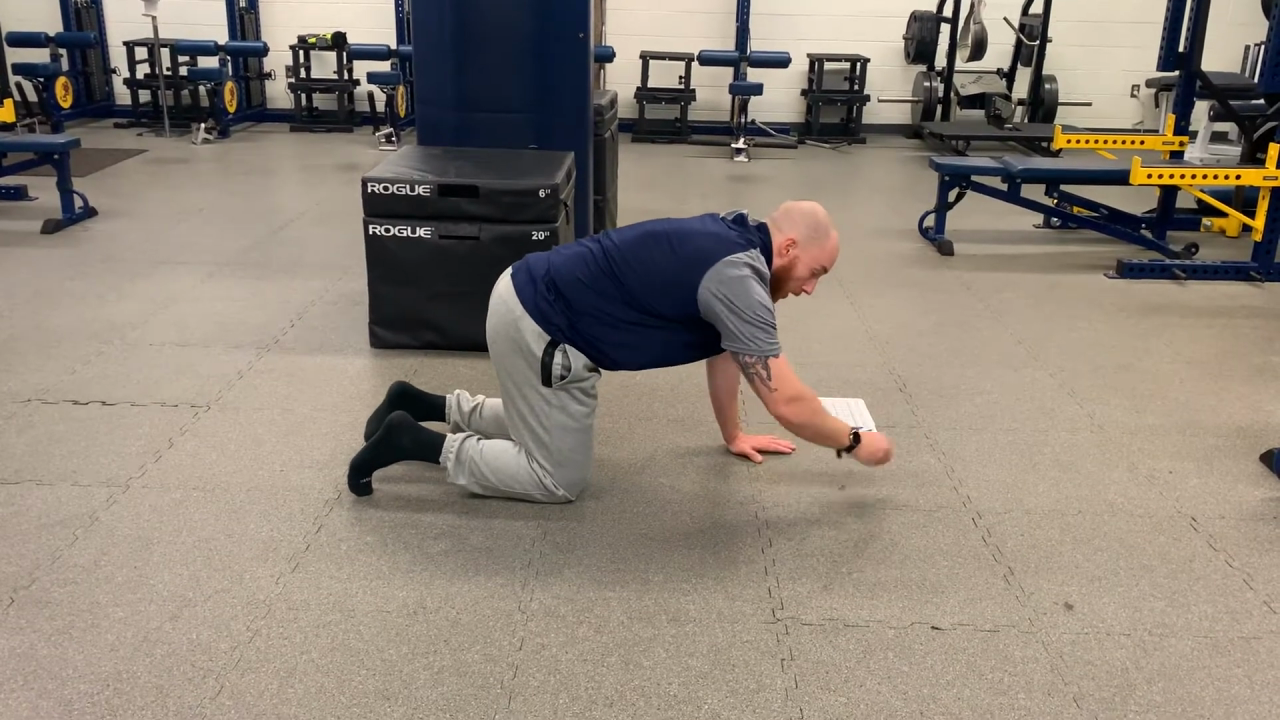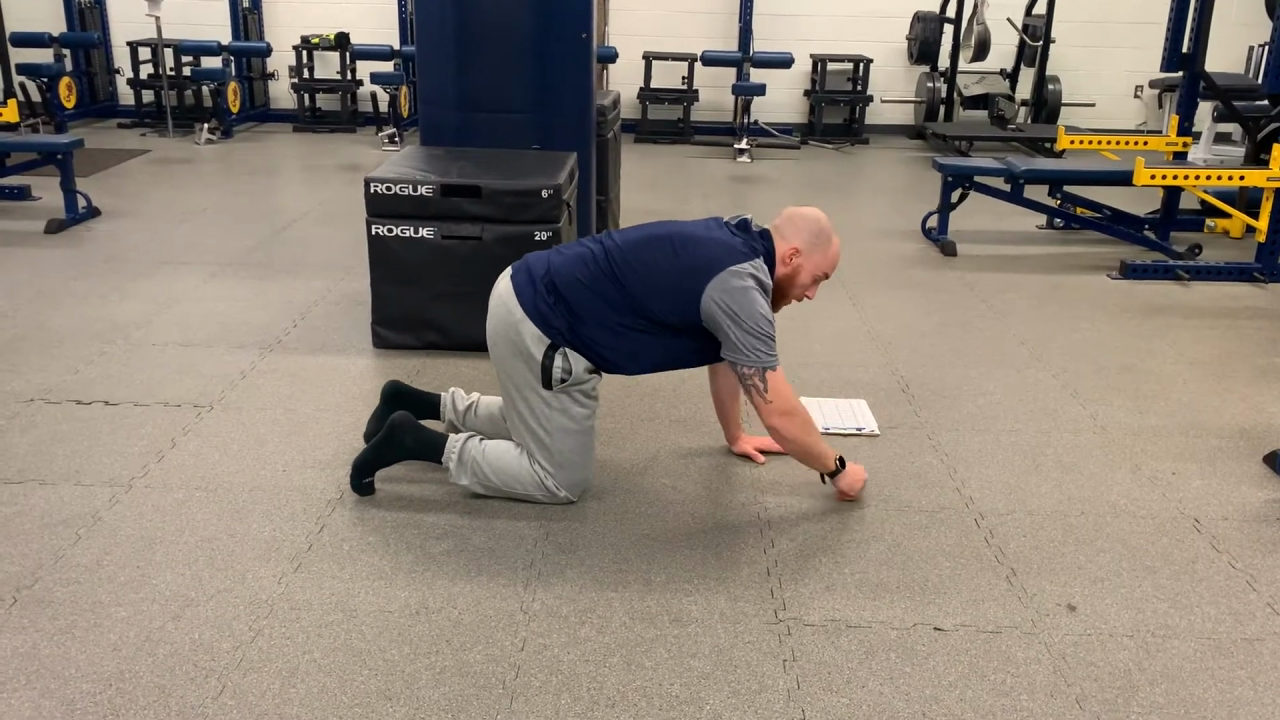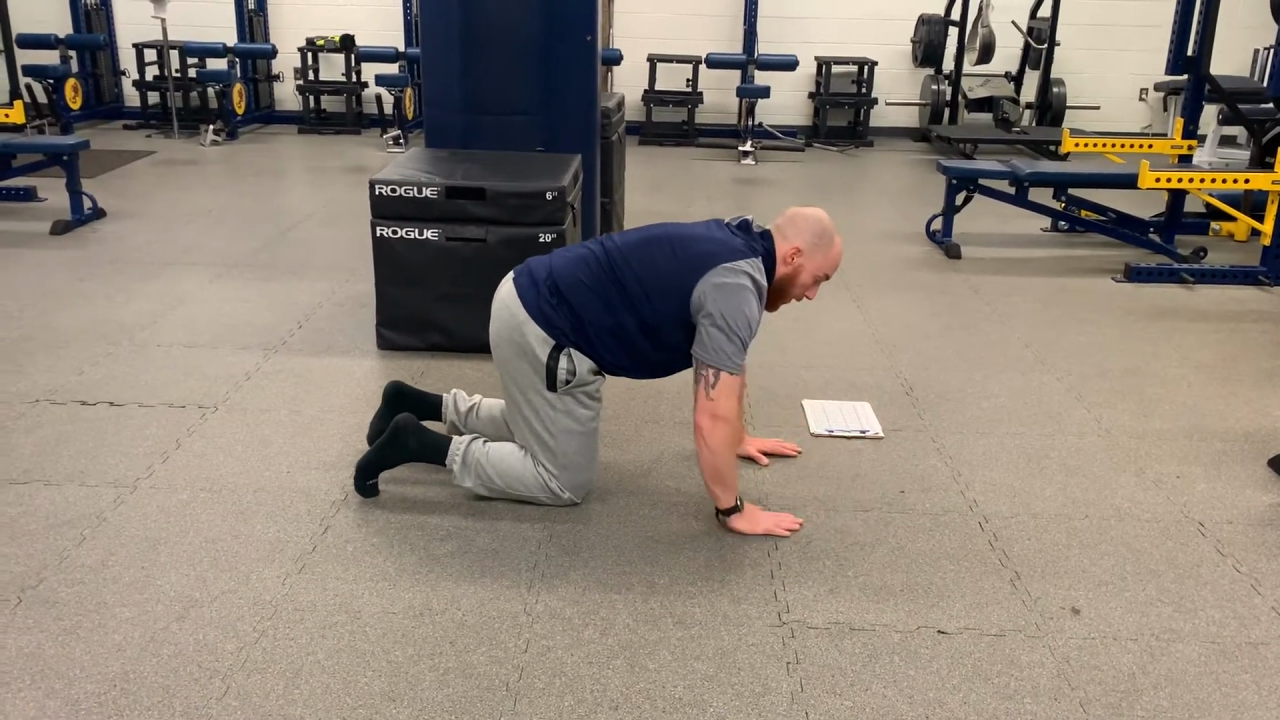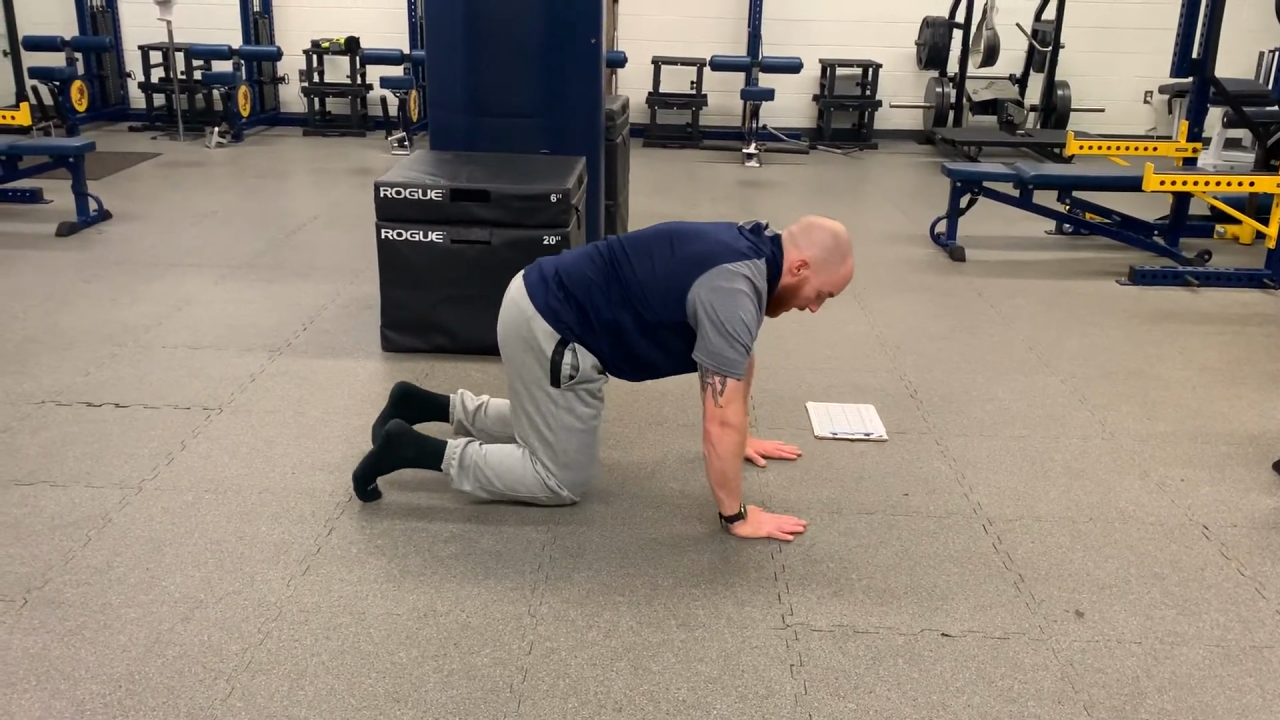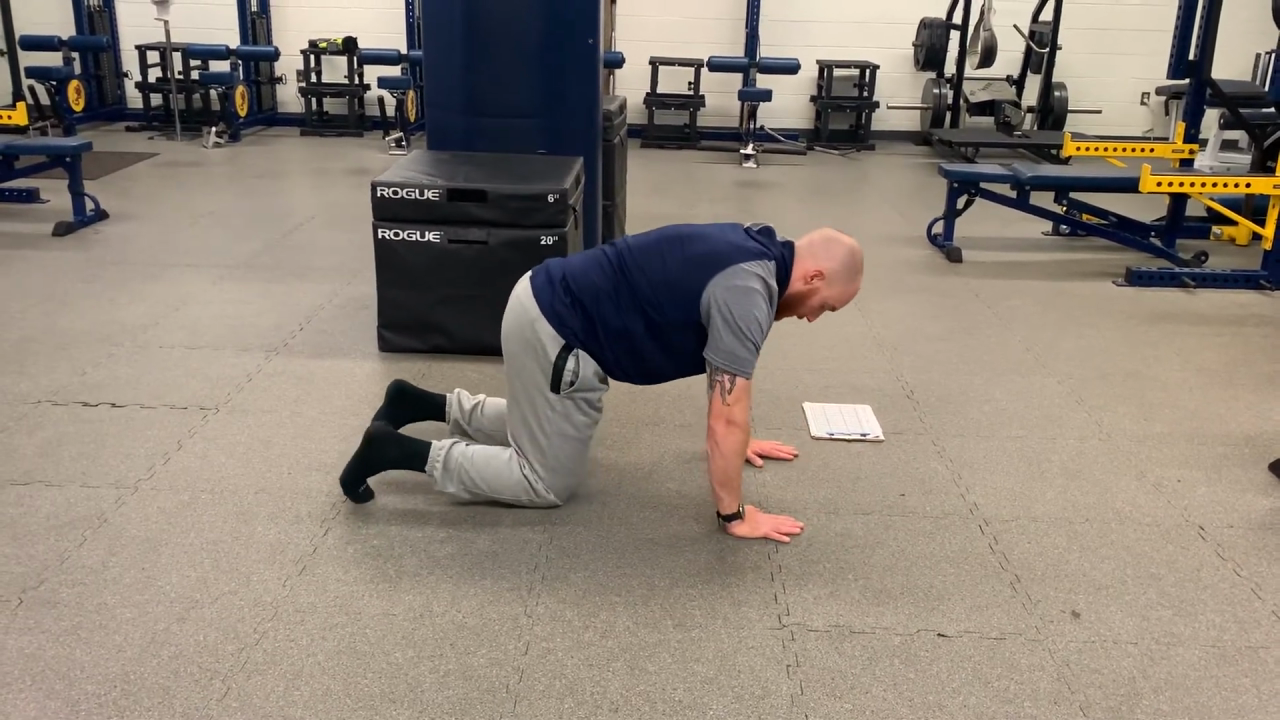
dt=0.5s
person 1, frame 1
left shoulder: (734, 241)
right shoulder: (737, 278)
left elbow: (722, 352)
right elbow: (788, 401)
left wrist: (734, 434)
right wrist: (854, 443)
left hip: (532, 301)
right hip: (541, 324)
left knee: (545, 429)
right knee: (559, 477)
left ankle: (425, 405)
right ankle: (419, 443)
person 1, frame 2
left shoulder: (734, 246)
right shoulder: (740, 290)
left elbow: (724, 359)
right elbow: (780, 413)
left wrist: (734, 435)
right wrist: (836, 470)
left hip: (528, 302)
right hip: (539, 332)
left knee: (536, 428)
right knee: (560, 480)
left ankle: (415, 403)
right ankle: (420, 441)
person 1, frame 3
left shoulder: (738, 246)
right shoulder: (737, 288)
left elbow: (722, 366)
right elbow: (712, 418)
left wrist: (737, 439)
right wrist: (732, 511)
left hip: (531, 302)
right hip: (544, 330)
left knee: (539, 430)
right knee: (564, 480)
left ankle: (418, 404)
right ankle: (422, 444)
person 1, frame 4
left shoulder: (752, 251)
right shoulder: (733, 291)
left elbow: (739, 362)
right elbow: (719, 421)
left wrist: (741, 440)
right wrist: (737, 516)
left hip: (543, 304)
right hip: (550, 327)
left knee: (546, 430)
right knee: (560, 478)
left ankle: (425, 403)
right ankle: (414, 449)
person 1, frame 5
left shoulder: (756, 250)
right shoulder: (748, 291)
right elbow: (725, 418)
left wrist: (738, 441)
right wrist: (734, 515)
left hip: (547, 306)
right hip: (556, 334)
left knee: (536, 431)
right knee: (547, 481)
left ankle: (421, 402)
right ankle: (400, 450)
